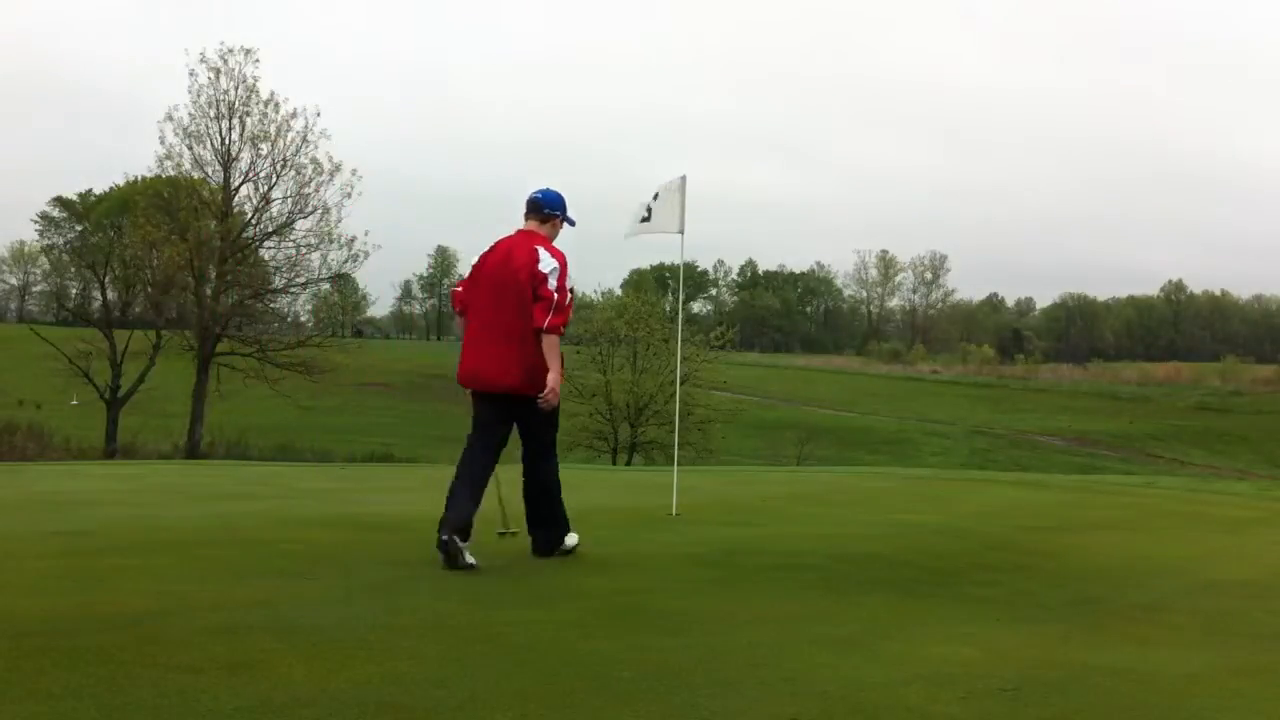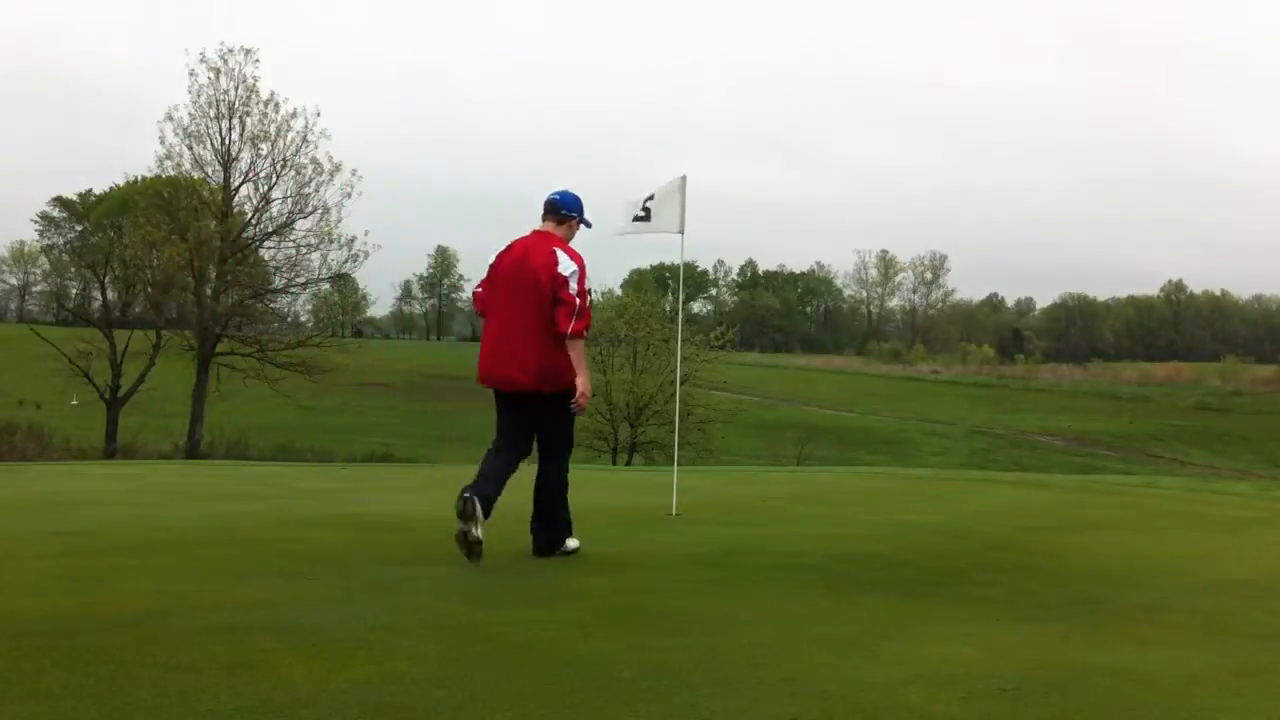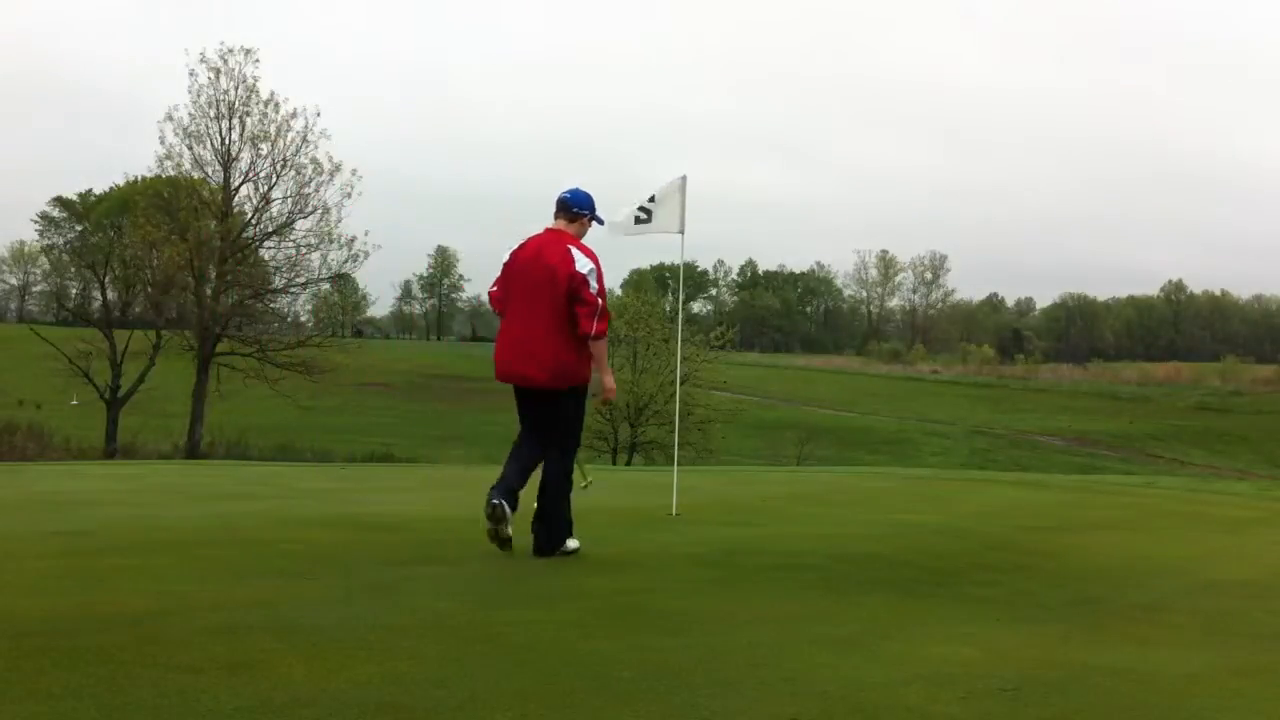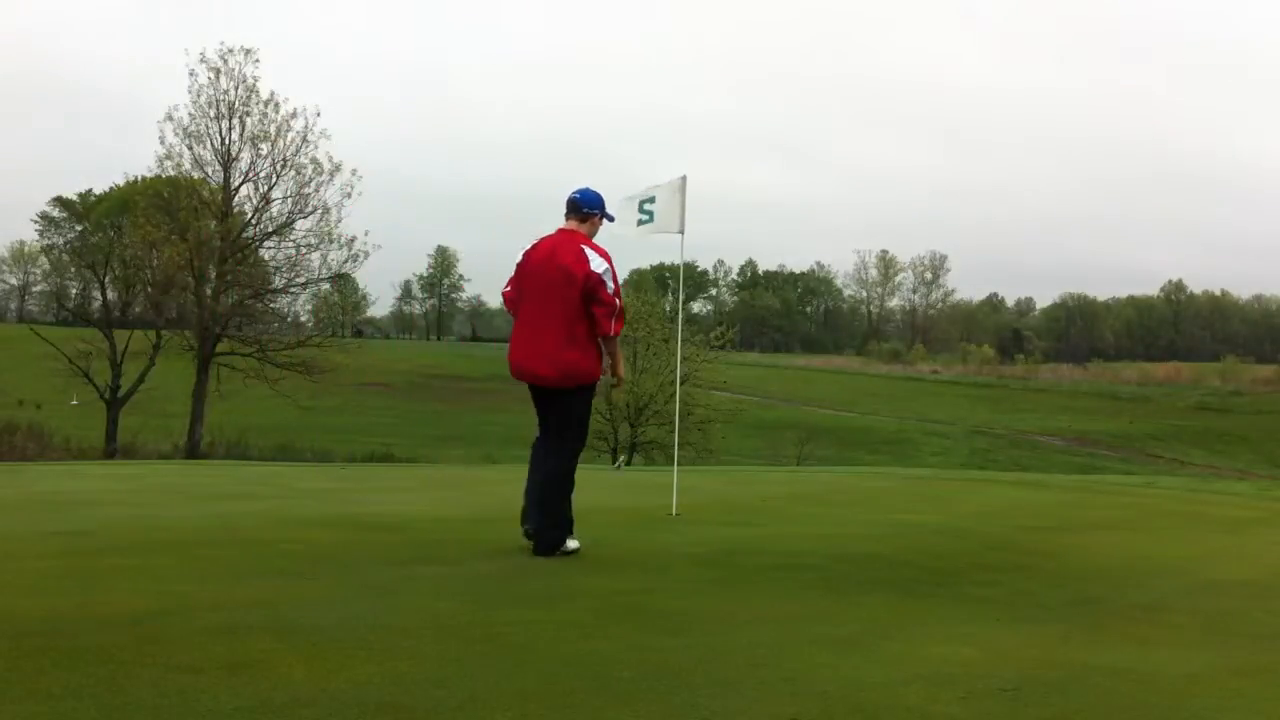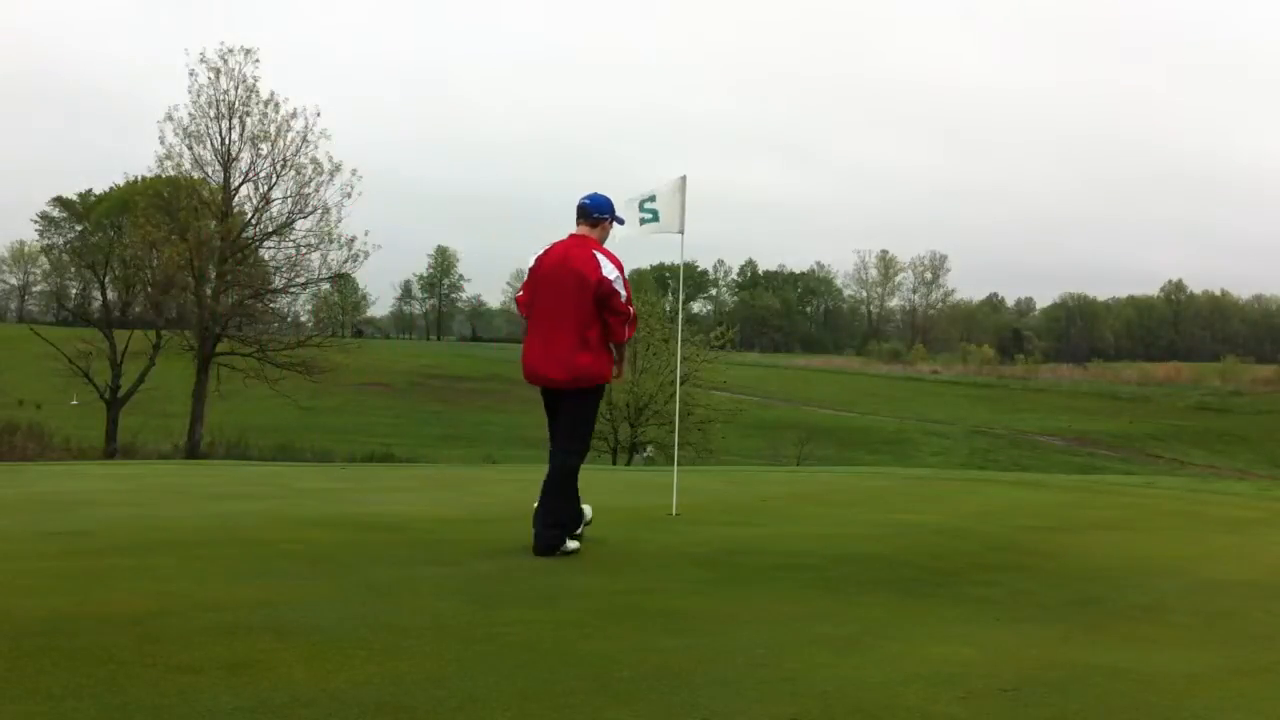
dt=0.1s
person 1, frame 1
left shoulder: (490, 253)
right shoulder: (549, 257)
left elbow: (463, 308)
right elbow: (550, 320)
left wrist: (476, 355)
right wrist: (554, 372)
left hip: (482, 371)
right hip: (529, 374)
left knee: (480, 450)
right knee: (540, 454)
left ankle: (453, 528)
right ankle: (549, 536)
person 1, frame 2
left shoulder: (507, 253)
right shoulder: (566, 259)
left elbow: (483, 307)
right elbow: (572, 322)
right wrist: (581, 376)
left hip: (503, 367)
right hip: (549, 371)
left knee: (509, 444)
right knee: (555, 452)
left ankle: (476, 498)
right ankle: (551, 538)
person 1, frame 3
left shoulder: (519, 251)
right shoulder: (582, 257)
left elbow: (499, 304)
right elbow: (593, 322)
right wrist: (606, 372)
left hip: (520, 364)
right hip: (563, 368)
left knee: (532, 436)
right knee: (561, 449)
left ankle: (503, 495)
right ankle: (550, 536)
person 1, frame 4
left shoulder: (532, 251)
right shoulder: (594, 258)
left elbow: (512, 302)
right elbow: (608, 317)
right wrist: (616, 360)
left hip: (532, 362)
right hip: (573, 365)
left knee: (549, 438)
right knee: (564, 446)
left ankle: (540, 518)
right ankle: (549, 536)
person 1, frame 5
left shoulder: (544, 256)
right shoulder: (605, 263)
left elbow: (525, 306)
right elbow: (620, 322)
right wrist: (620, 360)
left hip: (544, 365)
right hip: (584, 368)
left knee: (562, 440)
right knee: (571, 447)
left ankle: (569, 514)
right ankle: (549, 535)
